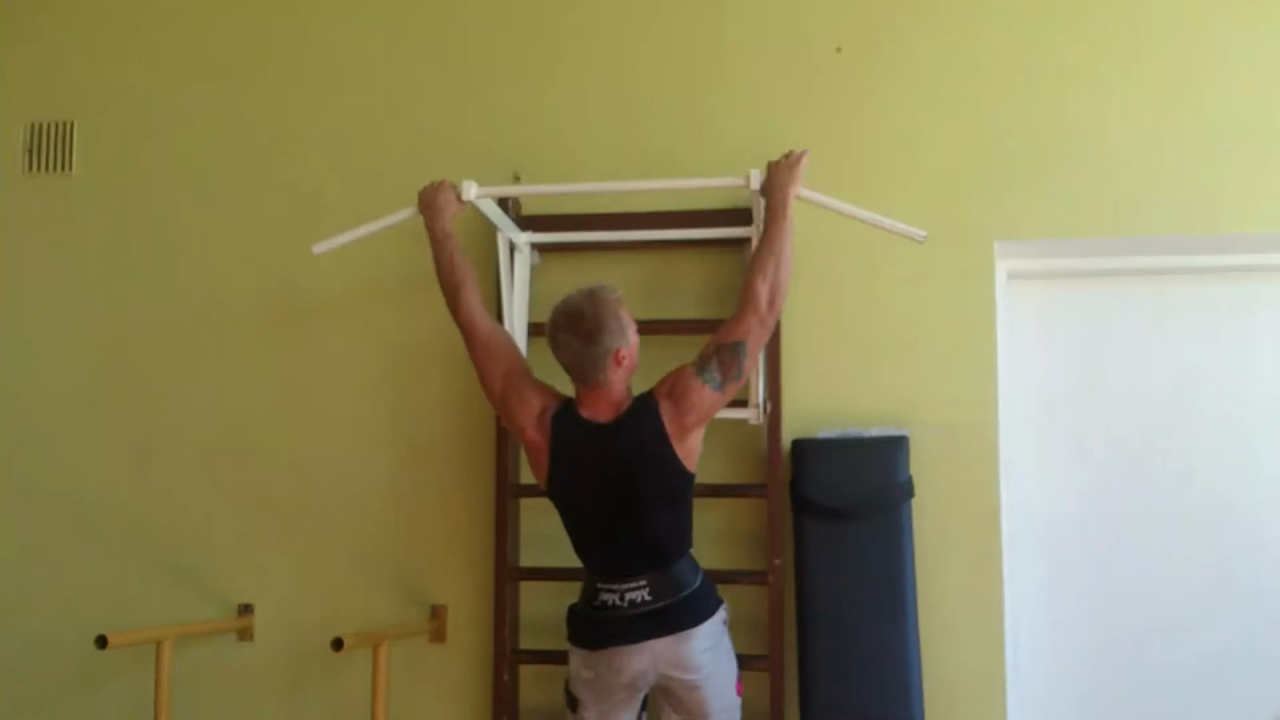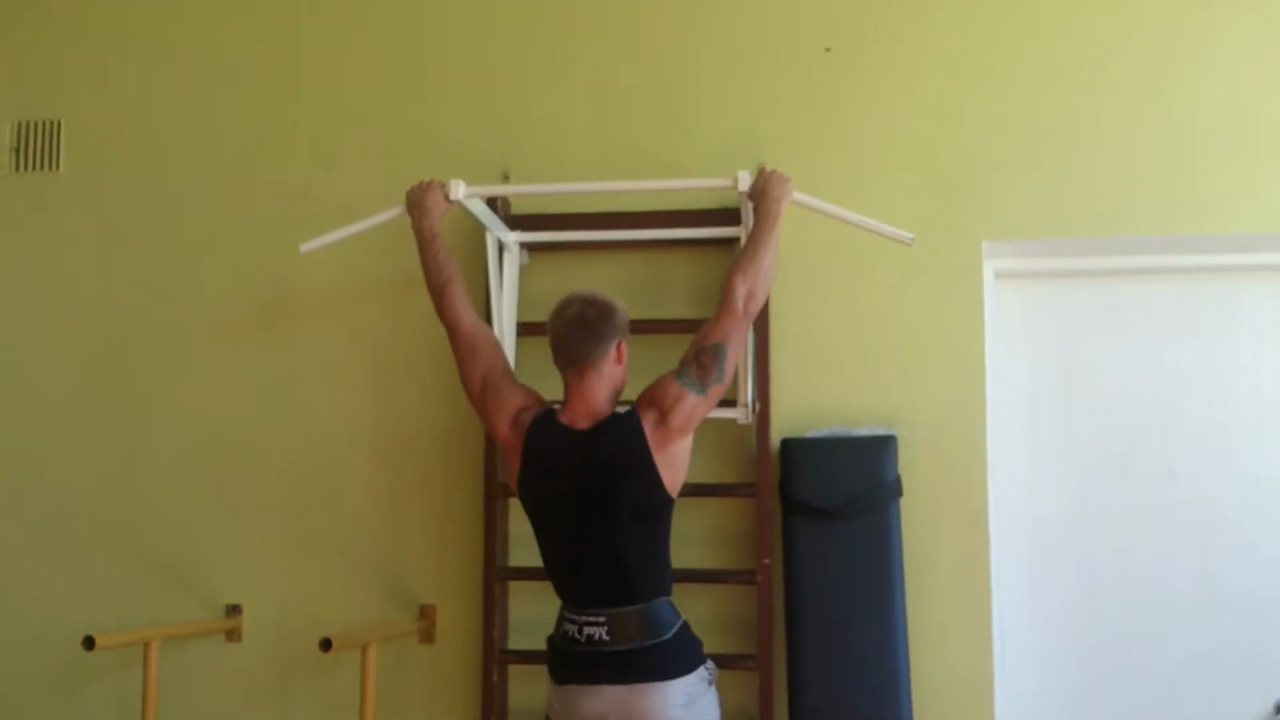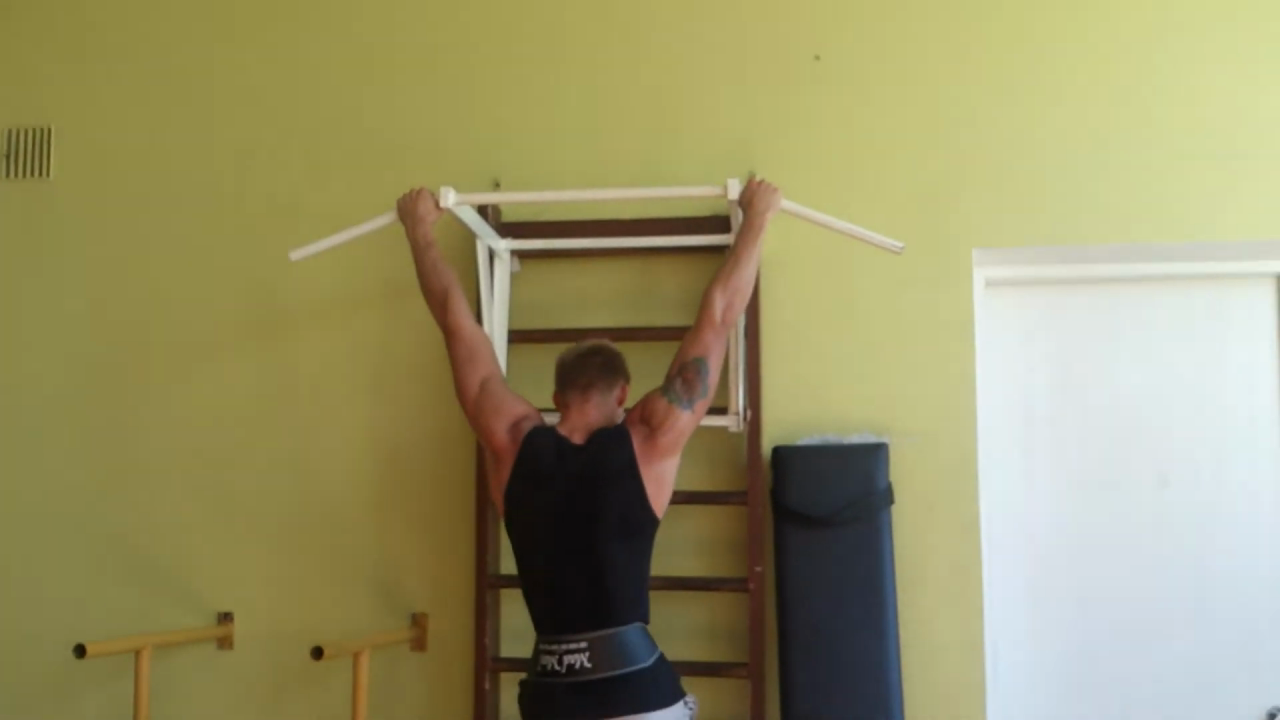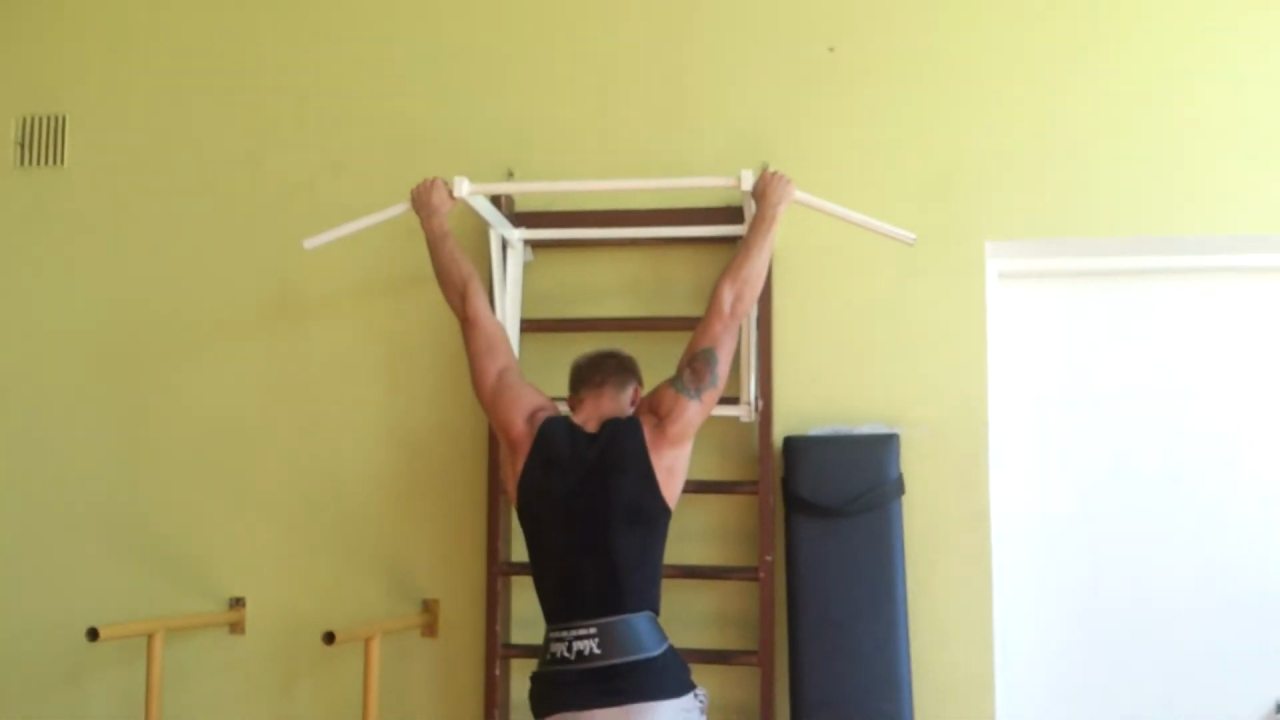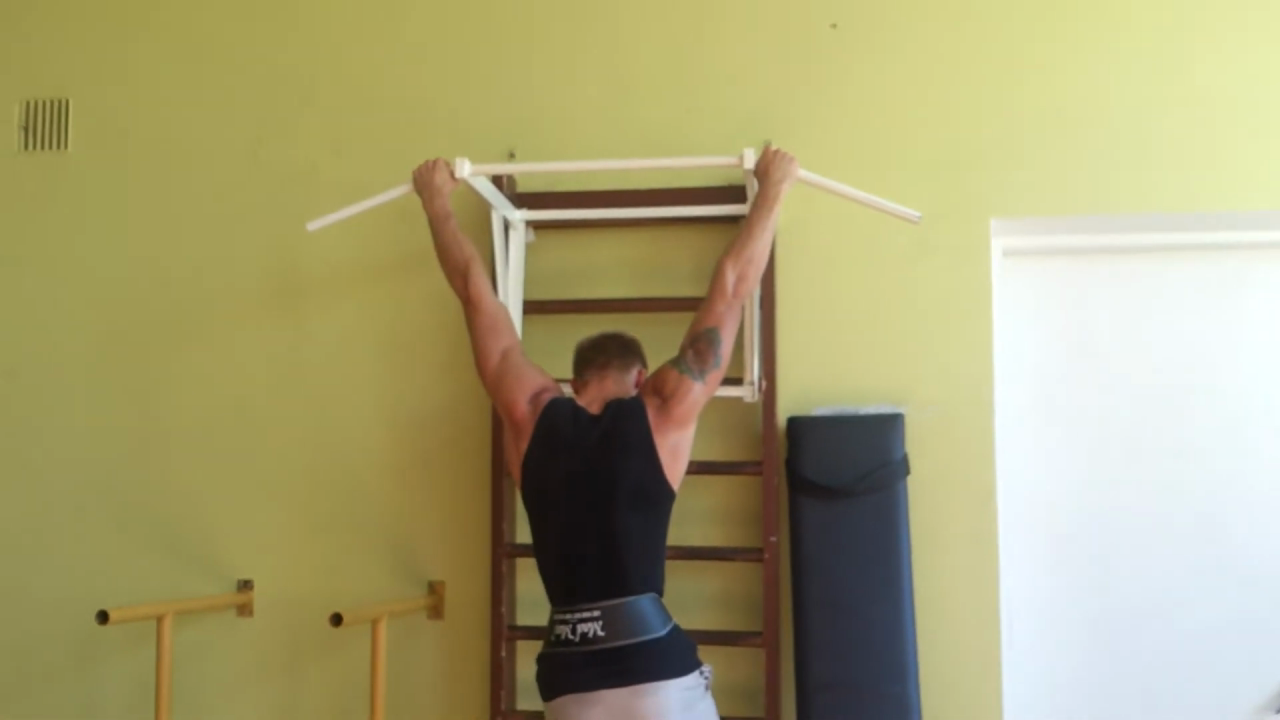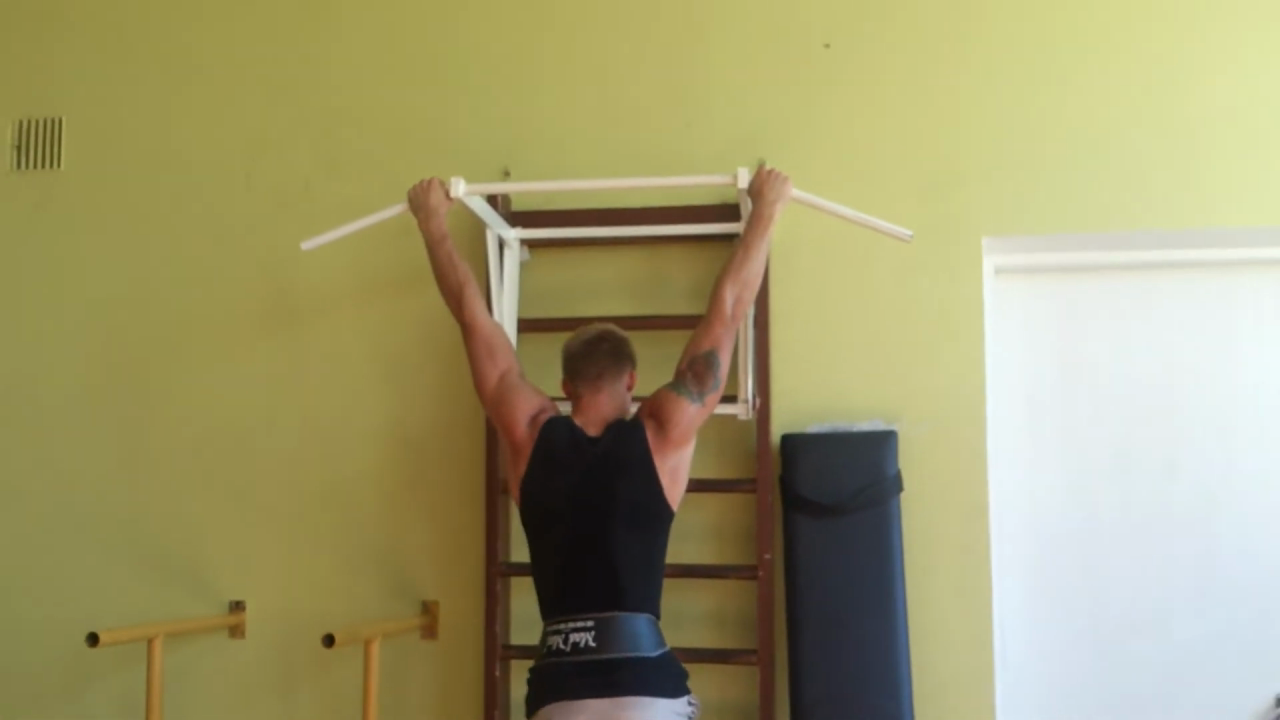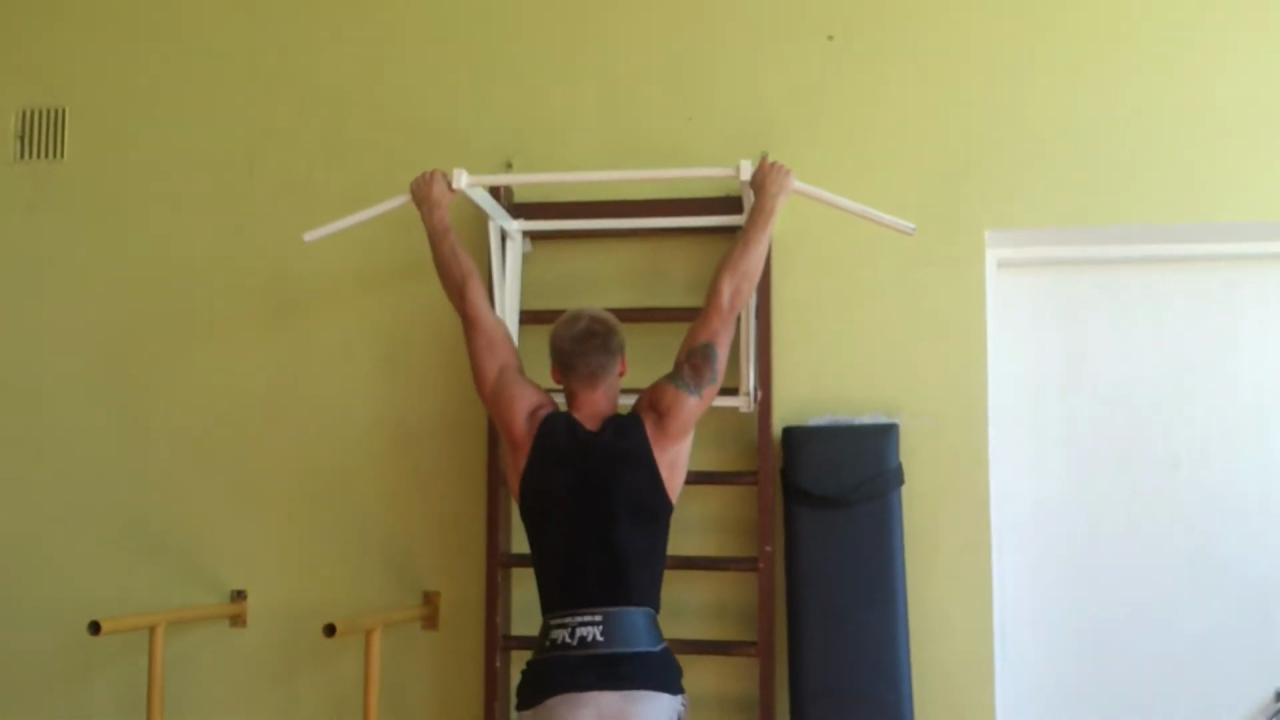
dt=0.7s
person 1, frame 1
left shoulder: (541, 427)
right shoulder: (673, 414)
left elbow: (471, 316)
right elbow: (761, 305)
left wrist: (439, 226)
right wrist: (780, 201)
left hip: (602, 635)
right hip: (687, 625)
person 1, frame 2
left shoulder: (520, 432)
right shoulder: (660, 426)
left elbow: (459, 317)
right elbow: (739, 307)
left wrist: (426, 223)
right wrist: (770, 208)
left hip: (577, 673)
right hip: (662, 670)
person 1, frame 3
left shoulder: (512, 445)
right shoulder: (649, 444)
left elbow: (457, 321)
right elbow: (717, 316)
left wrist: (420, 230)
right wrist: (756, 217)
person 1, frame 4
left shoulder: (527, 436)
right shoulder: (660, 435)
left elbow: (474, 311)
right elbow: (727, 309)
left wrist: (434, 221)
right wrist: (769, 208)
person 1, frame 5
left shoulder: (531, 415)
right shoulder: (663, 413)
left elbow: (476, 291)
right elbow: (730, 289)
left wrist: (436, 201)
right wrist: (773, 189)
person 1, frame 6
left shoulder: (531, 436)
right shoulder: (664, 434)
left elbow: (472, 314)
right elbow: (726, 310)
left wrist: (432, 220)
right wrist: (766, 209)
person 1, frame 7
left shoulder: (529, 431)
right shoulder: (662, 427)
left elbow: (474, 307)
right elbow: (724, 302)
left wrist: (434, 214)
right wrist: (767, 201)
